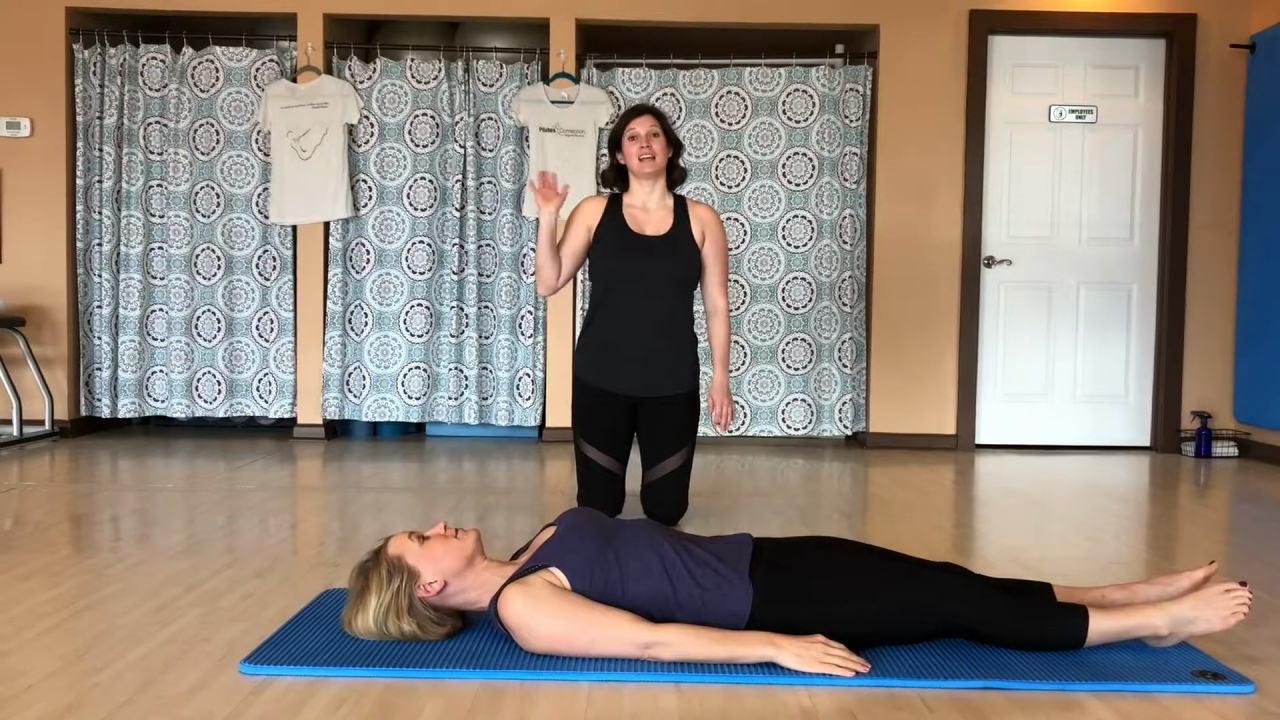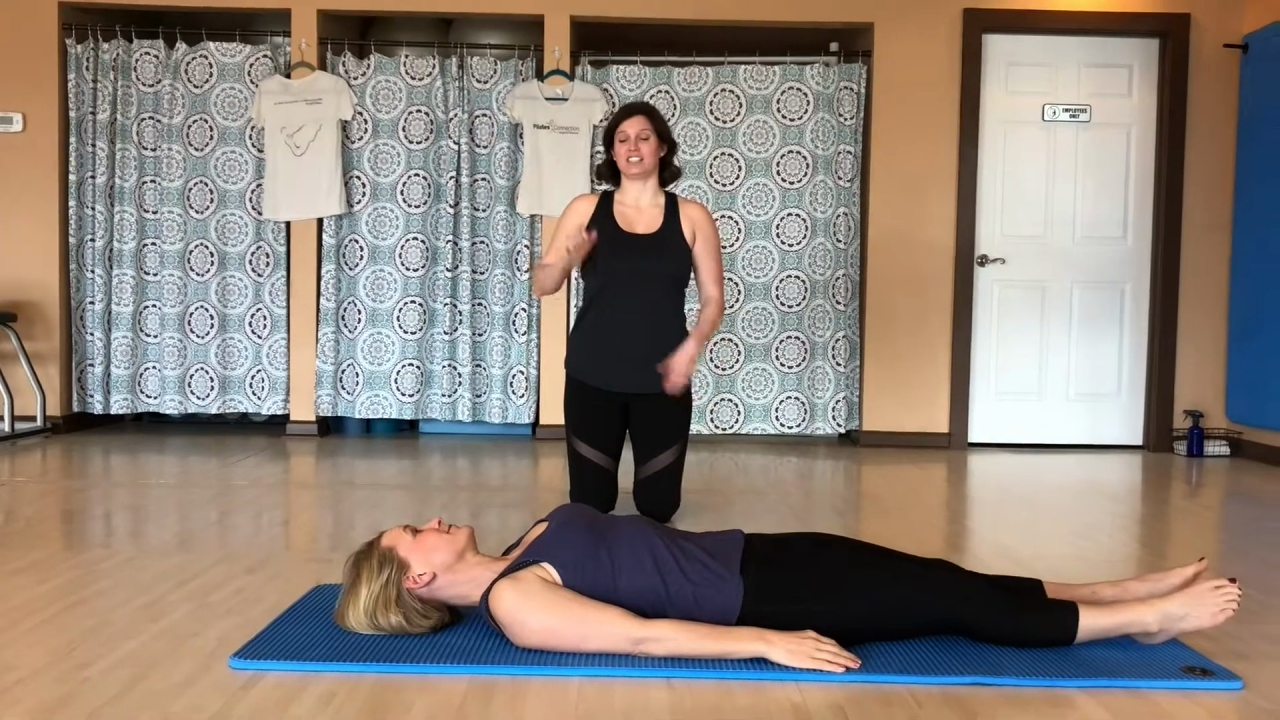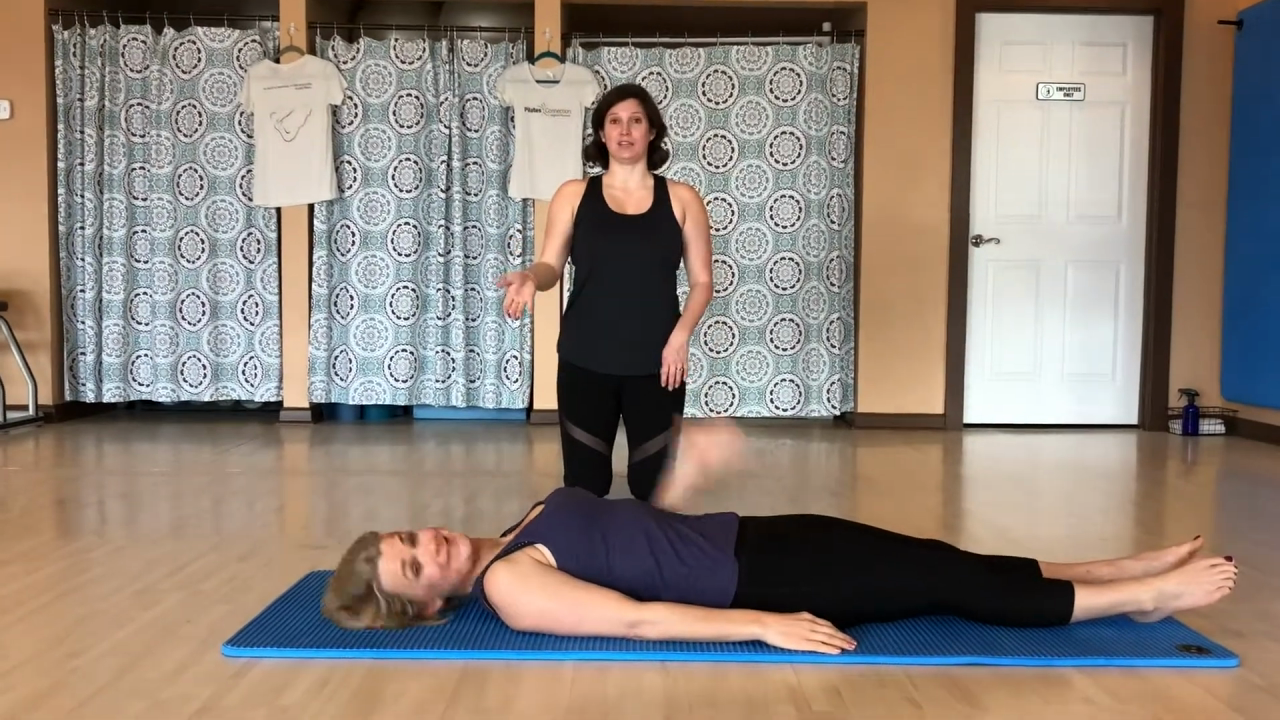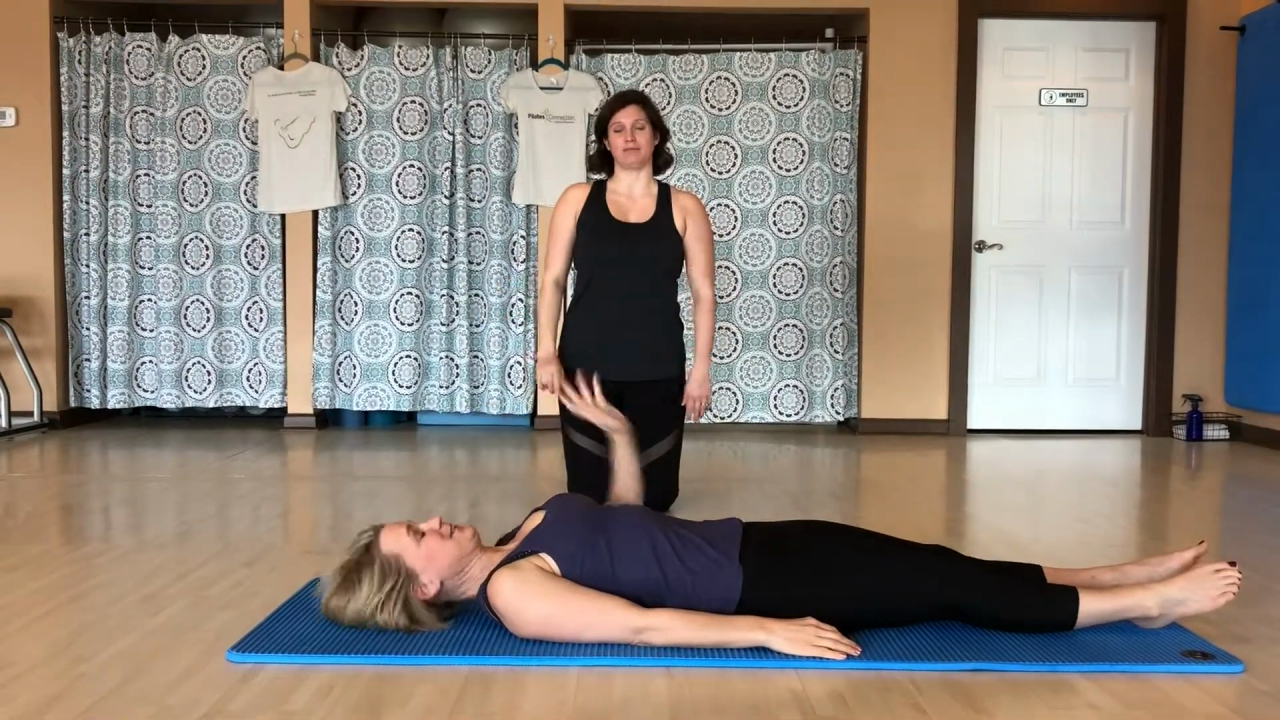
dt=1s
person 1, frame 1
left shoulder: (527, 561)
right shoulder: (522, 610)
right elbow: (651, 640)
right wrist: (777, 648)
left hip: (759, 558)
right hip: (759, 602)
left knee: (952, 582)
right knee: (964, 608)
left ankle: (1146, 594)
right ankle: (1159, 620)
person 1, frame 2
left shoulder: (518, 560)
right shoulder: (515, 606)
right elbow: (643, 635)
right wrist: (770, 643)
left hip: (750, 555)
right hip: (749, 599)
left knee: (943, 580)
right knee: (956, 607)
left ankle: (1136, 592)
right ankle: (1151, 619)
person 1, frame 3
left shoulder: (513, 535)
right shoulder: (510, 590)
right elbow: (641, 616)
left wrist: (686, 466)
right wrist: (765, 623)
left hip: (743, 537)
right hip: (744, 579)
left knee: (943, 559)
right knee: (955, 589)
left ankle: (1139, 572)
right ankle: (1146, 595)
person 1, frame 4
left shoulder: (520, 533)
right shoulder: (513, 596)
right elbow: (643, 623)
left wrist: (616, 431)
right wrist: (770, 631)
left hip: (749, 542)
right hip: (747, 587)
left knee: (945, 565)
right knee: (958, 593)
left ankle: (1140, 576)
right ankle: (1145, 603)
person 2, frame 1
left shoulder: (700, 218)
right shoulder: (594, 211)
left elbow: (716, 304)
right elbow: (547, 284)
left wrist: (719, 377)
right wrist: (548, 219)
left hip: (672, 382)
right hip: (600, 379)
left knee: (666, 510)
right knee: (597, 507)
left ankle: (655, 525)
person 2, frame 2
left shoulder: (692, 216)
right shoulder: (585, 209)
left elbow: (712, 298)
right elbow: (543, 285)
left wrist: (693, 345)
right wrist: (566, 259)
left hip: (662, 379)
right hip: (593, 376)
left knee: (658, 506)
right knee: (590, 502)
person 2, frame 3
left shoulder: (682, 198)
right shoulder: (573, 195)
left elbow: (701, 281)
right elbow: (551, 267)
left wrist: (681, 335)
right wrist: (529, 278)
left hip: (655, 363)
right hip: (585, 360)
left knee: (651, 489)
right knee: (585, 486)
person 2, frame 4
left shoulder: (684, 207)
right shoulder: (577, 199)
left elbow: (704, 292)
right elbow: (553, 280)
left wrist: (701, 367)
right wrist: (546, 351)
left hip: (658, 369)
right hip: (587, 365)
left knee: (657, 497)
right knee: (587, 493)
